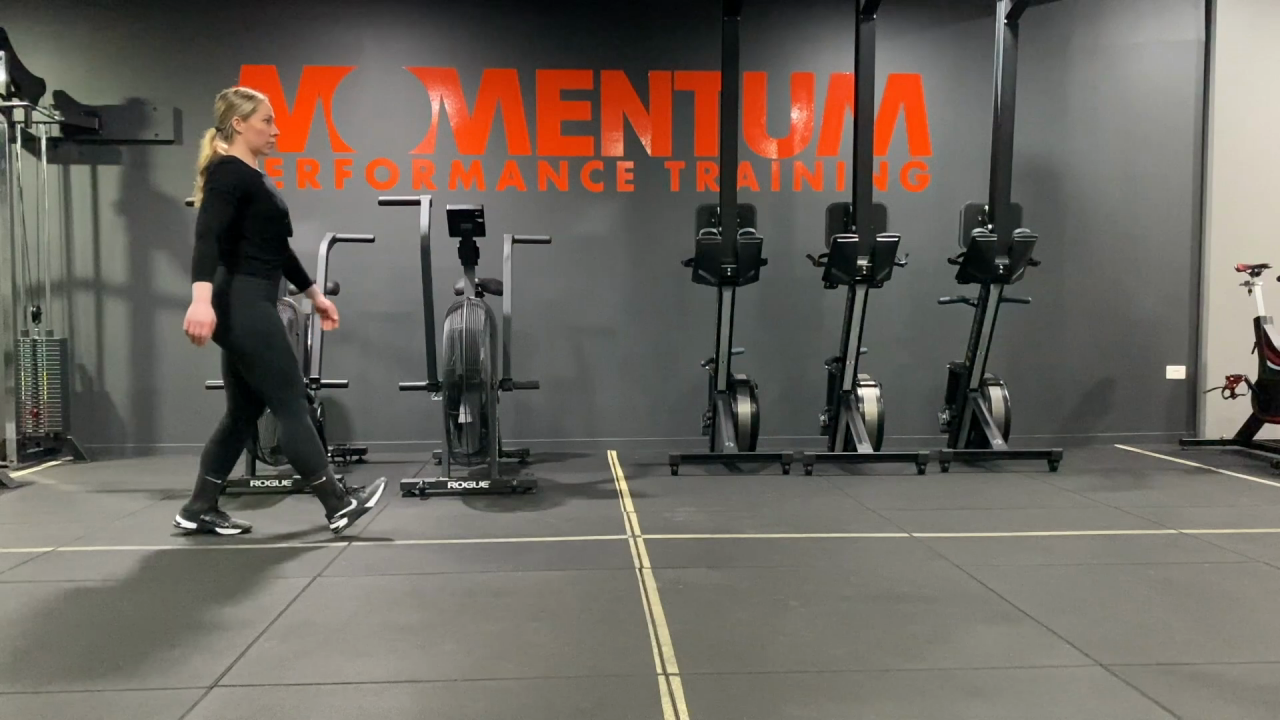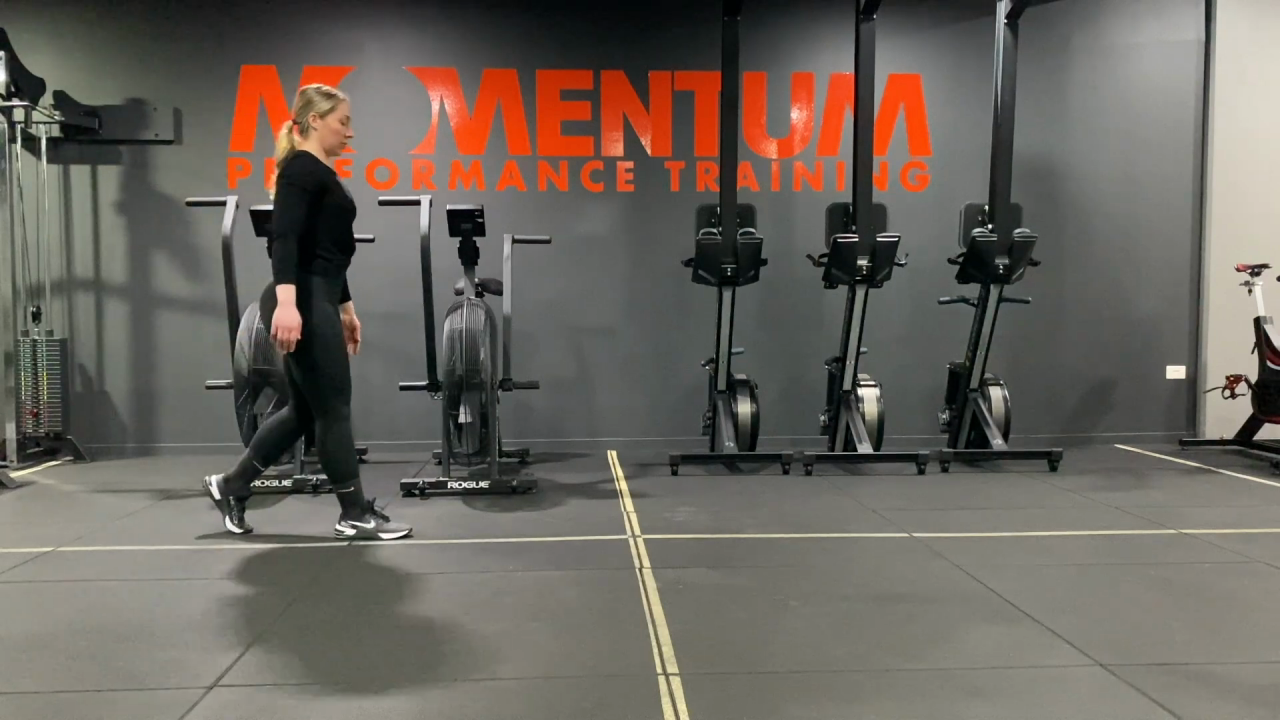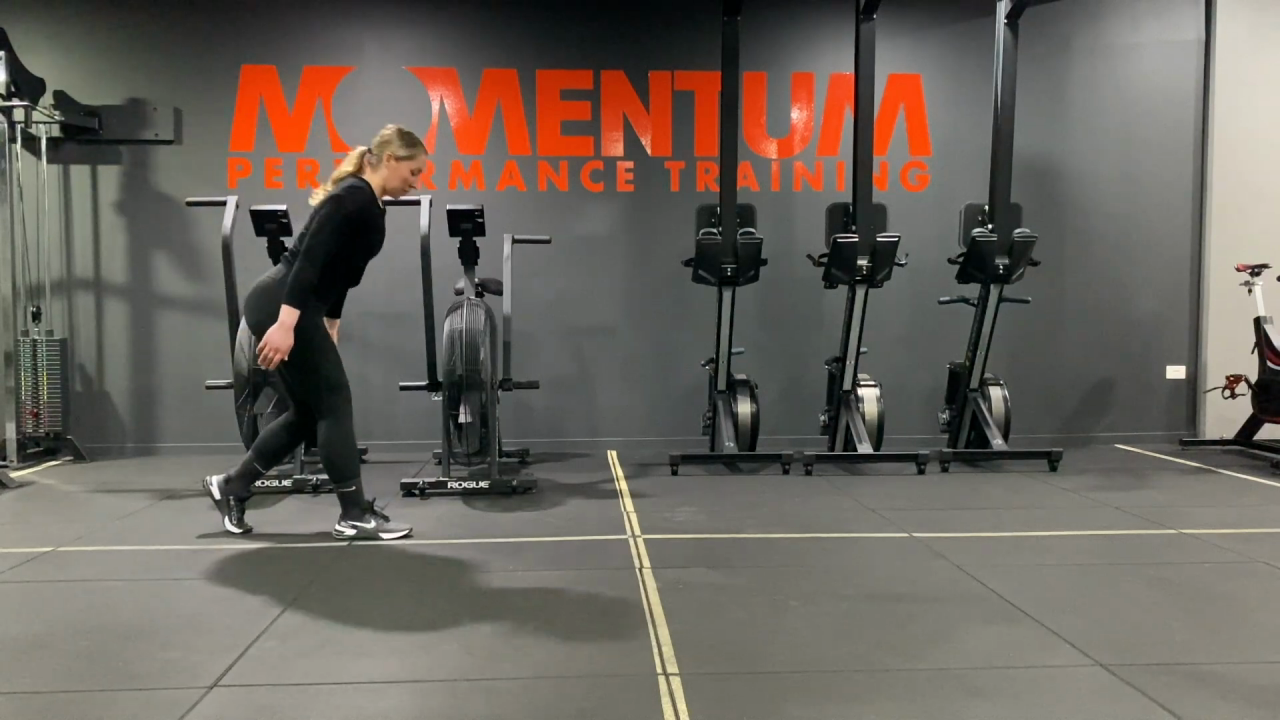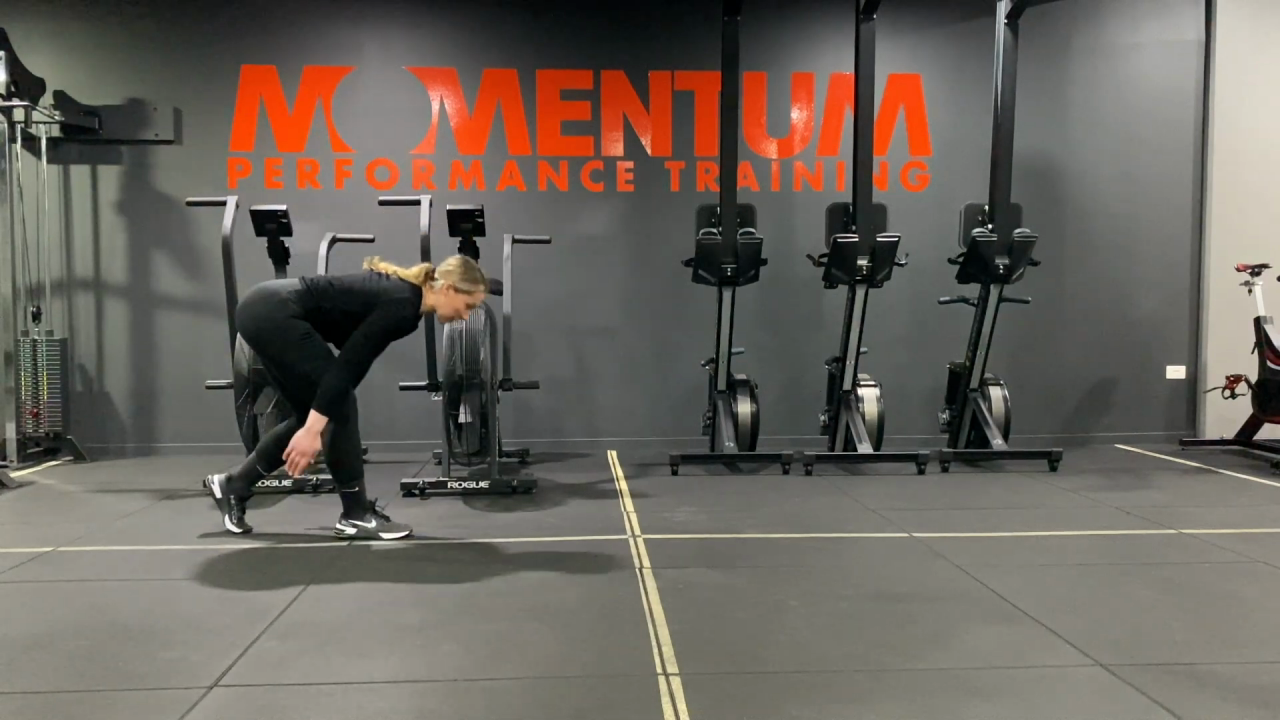
dt=0.5s
person 1, frame 1
left shoulder: (251, 176)
right shoulder: (228, 173)
left elbow: (275, 247)
right elbow: (207, 239)
left wrist: (313, 293)
right wrist: (201, 299)
left hip: (252, 305)
right hip: (242, 306)
left knee: (245, 410)
right knee: (291, 402)
left ankle: (200, 508)
right ankle: (340, 504)
person 1, frame 2
left shoulder: (321, 172)
right shoulder: (301, 169)
right elbow: (284, 239)
left wrist: (346, 309)
right wrist: (287, 304)
left hip: (316, 301)
right hip: (302, 302)
left knee: (307, 407)
right knee: (333, 407)
left ankle: (231, 485)
right ankle: (356, 515)
person 1, frame 3
left shoulder: (365, 202)
right shoulder: (354, 197)
right elbow: (309, 259)
left wrist: (329, 323)
right wrist: (286, 323)
left hip: (287, 307)
right hip: (283, 308)
left knee: (310, 411)
right knee: (332, 402)
left ankle: (231, 487)
right ankle: (355, 515)
person 1, frame 4
left shoulder: (405, 297)
right shoulder: (401, 307)
left elbow: (354, 361)
right elbow: (345, 365)
left wrist: (316, 423)
right wrist: (314, 428)
left hip: (264, 312)
right hip: (274, 315)
left knee: (325, 411)
right knee: (337, 407)
left ankle: (233, 486)
right ankle: (356, 515)
